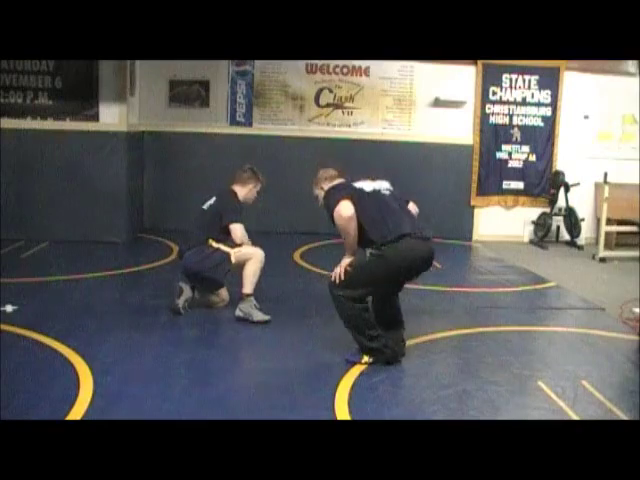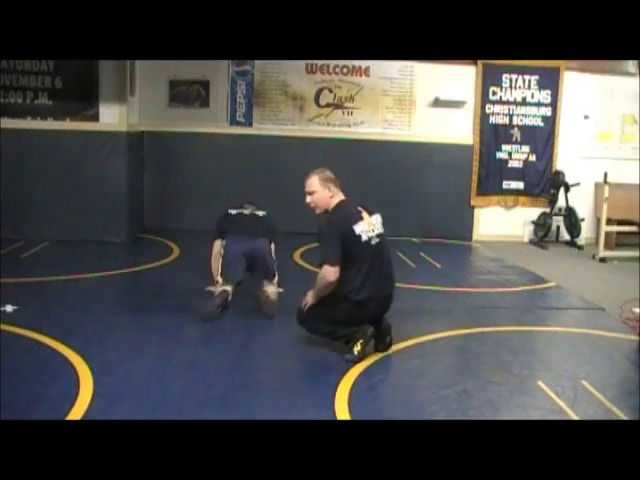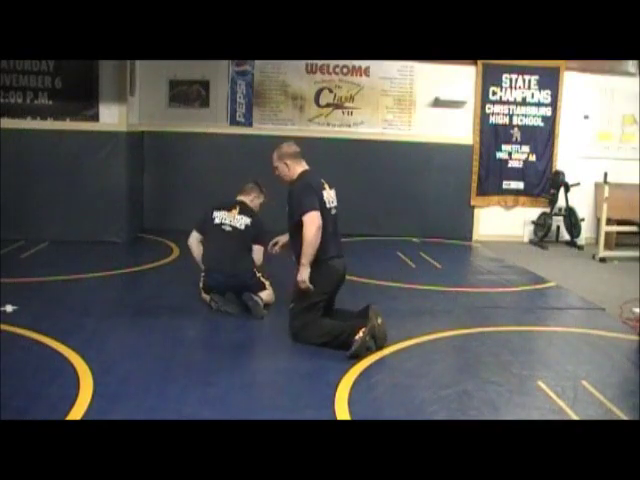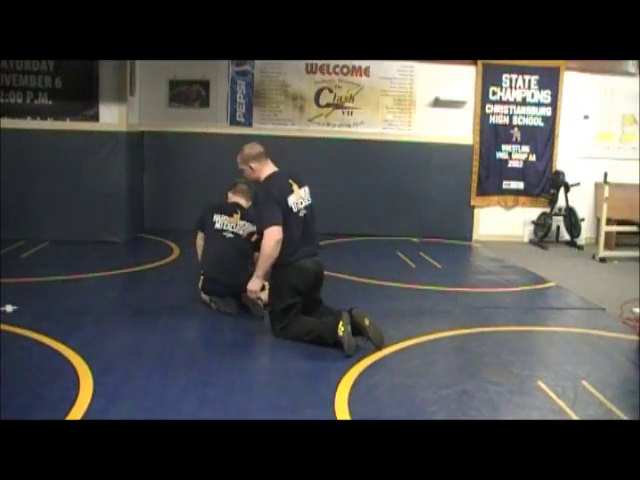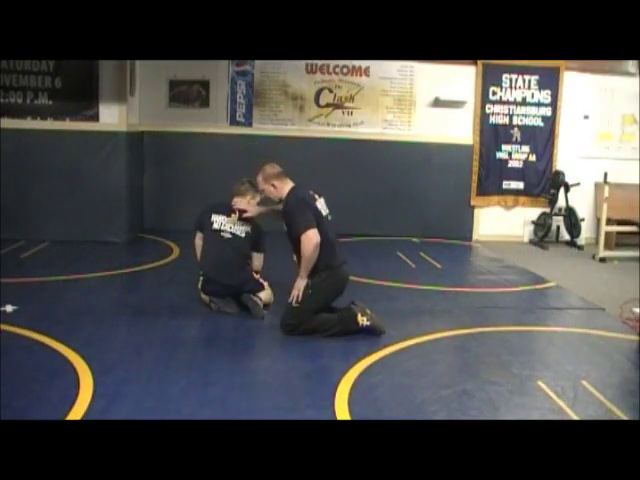
dt=1s
person 1, frame 1
left shoulder: (333, 192)
right shoulder: (377, 185)
left elbow: (345, 213)
right elbow: (412, 209)
left wrist: (349, 255)
left hip: (397, 250)
right hip: (424, 247)
left knee: (342, 288)
right knee: (383, 289)
left ankle: (376, 351)
right ankle: (394, 345)
person 1, frame 2
left shoulder: (331, 223)
right shoulder: (368, 211)
left elbow: (330, 276)
left wrist: (314, 295)
left hip: (360, 302)
right hip: (384, 299)
left knee: (306, 314)
left ankle: (357, 334)
right ankle: (377, 327)
person 1, frame 3
left shoulder: (301, 187)
right shoulder: (318, 182)
left elbow: (314, 224)
left wrist: (304, 266)
right wrist: (288, 237)
left hip: (320, 267)
right hip: (335, 263)
left knee: (301, 326)
right knee: (322, 313)
left ankle: (356, 332)
right ankle: (365, 317)
person 1, frame 4
left shoulder: (265, 193)
right shoulder: (295, 180)
left elbow: (274, 237)
left wrist: (258, 277)
right wrist: (263, 228)
left hip: (291, 269)
right hip: (314, 262)
left knee: (283, 325)
right knee: (313, 309)
left ankle: (333, 328)
right ankle: (351, 319)
person 1, frame 5
left shoulder: (295, 202)
right shoulder: (301, 194)
left elbow: (312, 240)
left wrist: (302, 277)
right wrist: (260, 210)
left hip: (326, 275)
right hip: (333, 270)
left knee: (291, 323)
right knee: (310, 312)
left ankle: (353, 320)
right ankle: (353, 313)
person 2, frame 1
left shoulder: (223, 198)
right shoulder: (231, 201)
right elbow: (239, 238)
right wrist: (249, 245)
left hip: (192, 260)
right hip: (201, 256)
left knee: (222, 299)
right knee: (257, 254)
left ankle: (189, 293)
right ankle: (246, 304)
person 2, frame 2
left shoulder: (226, 216)
right shoulder: (265, 218)
left elbow: (216, 253)
right elbow: (271, 252)
left wrist: (217, 283)
right wrist: (273, 283)
left hip: (233, 244)
right hip: (261, 246)
right knee: (271, 288)
left ankle: (222, 294)
right ankle: (266, 294)
person 2, frame 3
left shoulder: (214, 211)
right shoulder: (254, 219)
left elbow: (192, 241)
right elbow: (257, 260)
left hip: (212, 275)
right hip: (242, 275)
left knee: (206, 293)
right knee: (268, 295)
left ankle: (215, 299)
right ankle: (257, 299)
person 2, frame 4
left shoulder: (210, 211)
right shoulder: (253, 222)
left elbow: (200, 240)
left hip: (212, 279)
right hip: (242, 281)
left knee: (205, 293)
right knee: (267, 293)
left ankle: (218, 300)
right ankle: (254, 300)
person 2, frame 5
left shoulder: (209, 211)
right shoulder: (254, 225)
left elbow: (199, 240)
right elbow: (257, 266)
left hip: (211, 281)
right hip: (241, 282)
left knee: (204, 293)
right knee: (267, 294)
left ankle: (217, 300)
right ankle: (255, 299)
